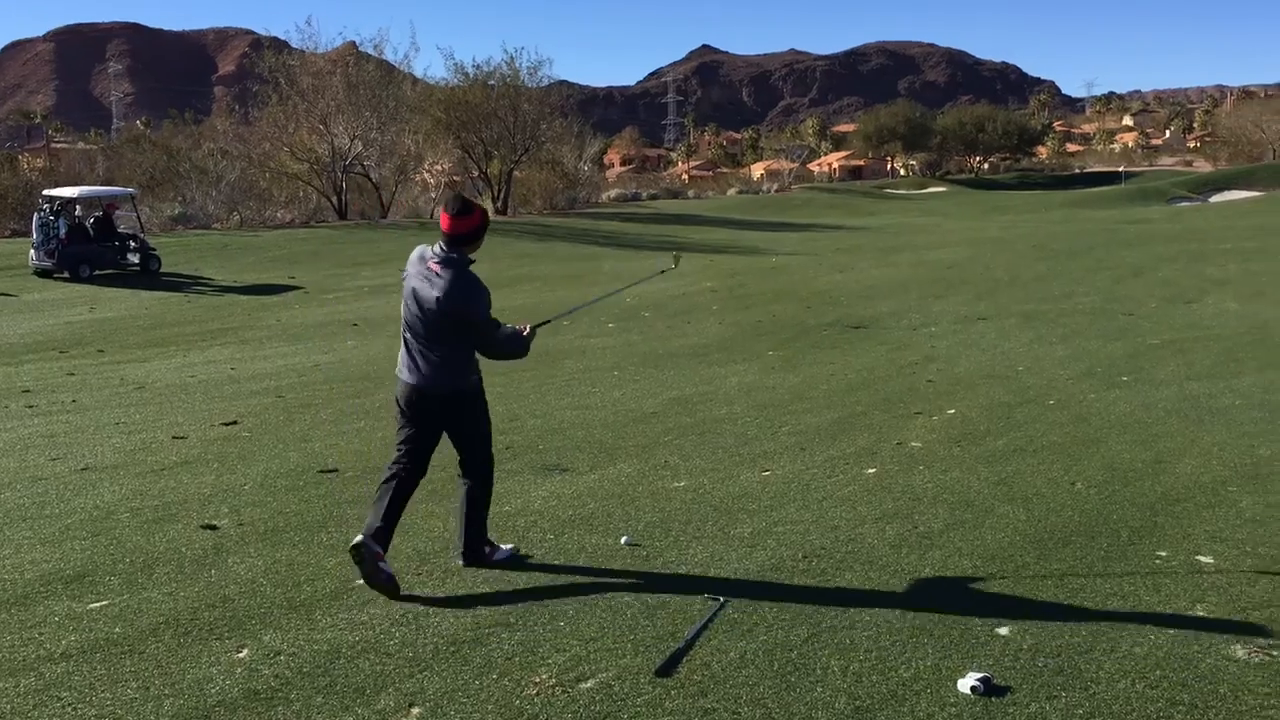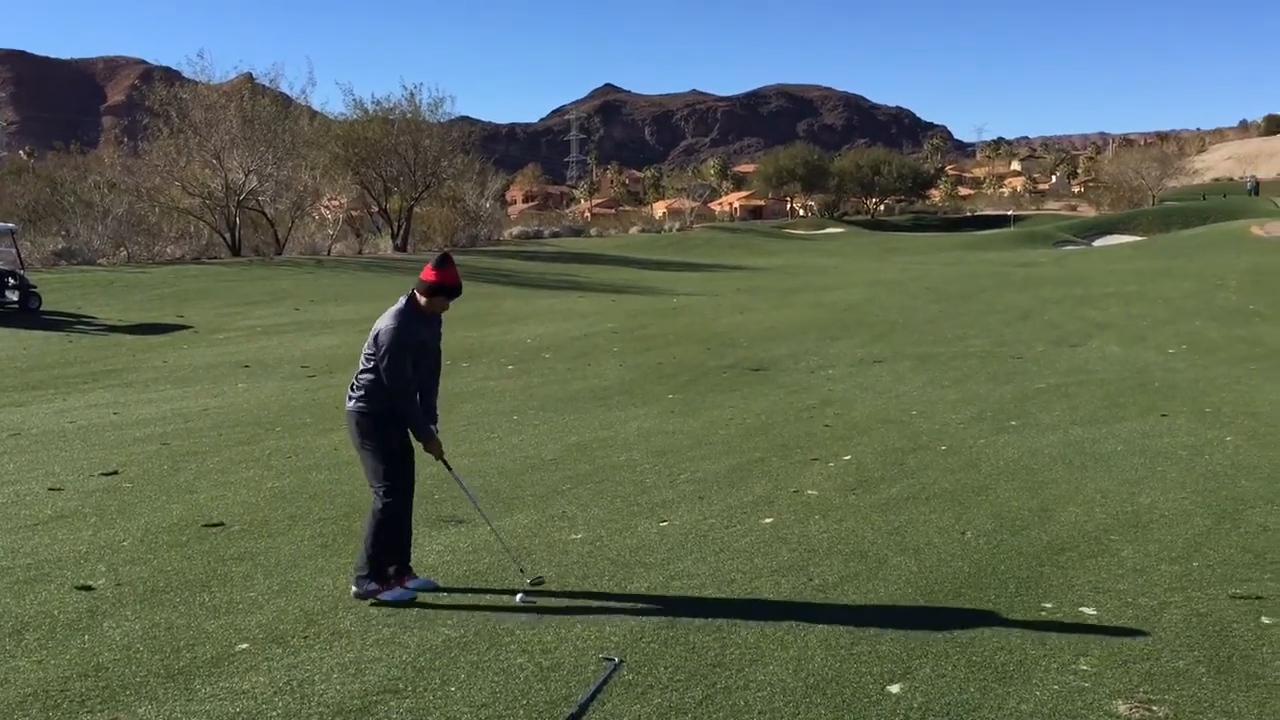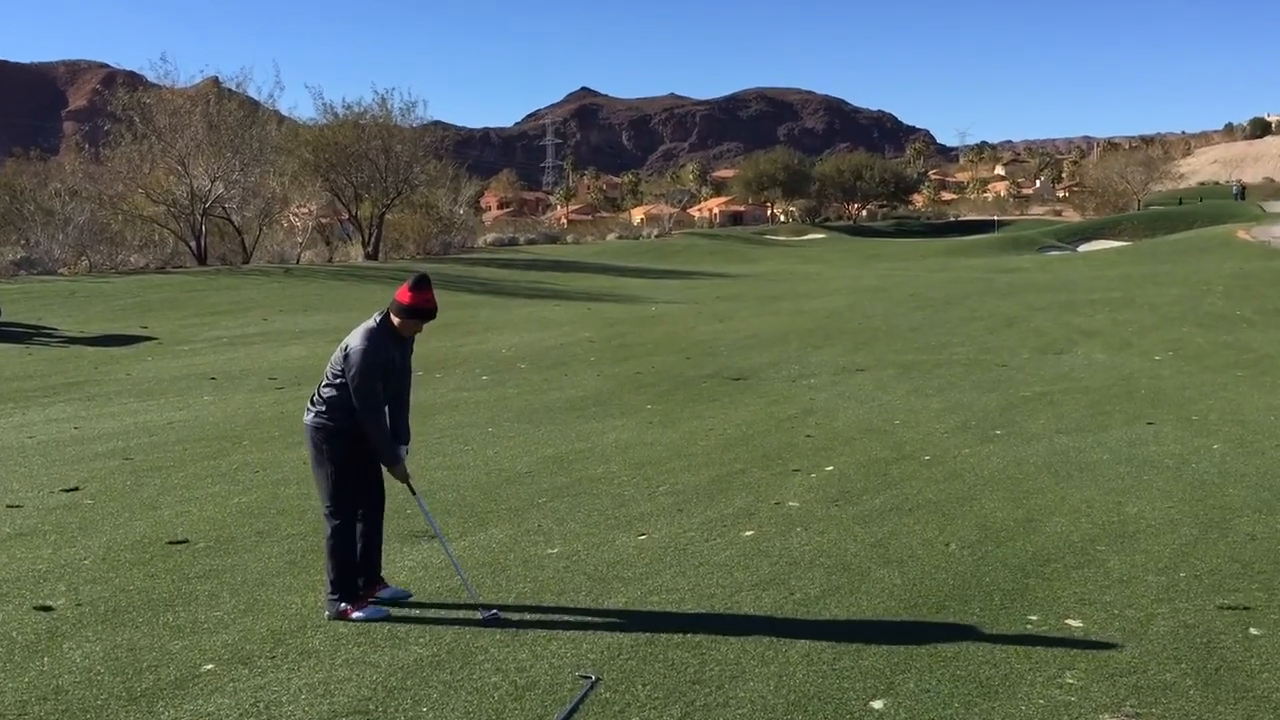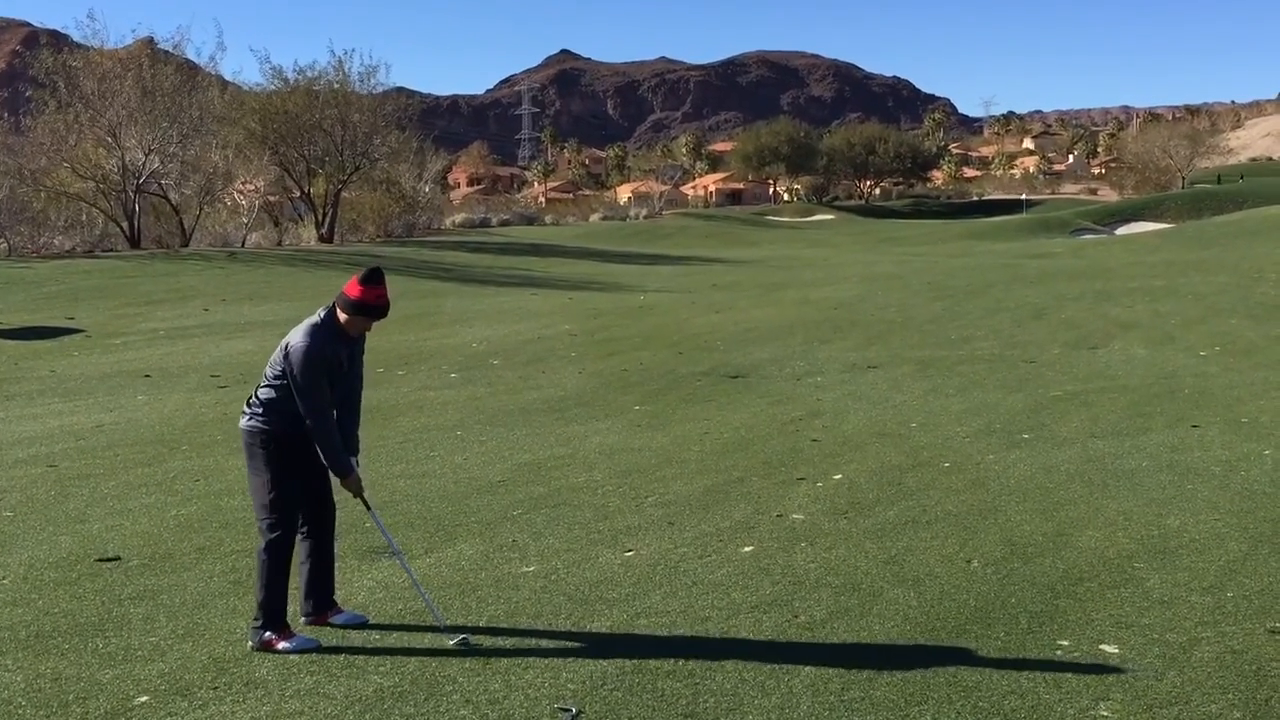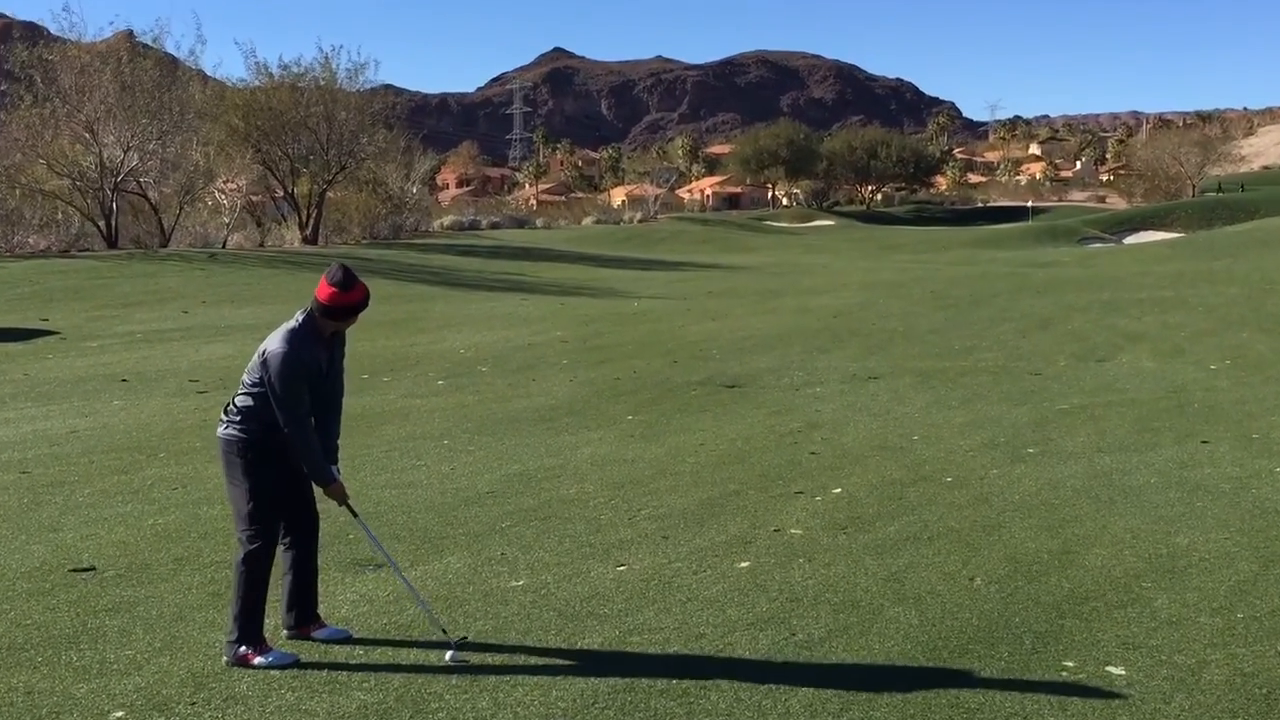
dt=1s
person 1, frame 1
left shoulder: (417, 258)
right shoulder: (468, 288)
right elbow: (488, 344)
left wrist: (509, 333)
right wrist: (521, 342)
left hip: (413, 384)
right hip: (456, 390)
left knee: (406, 465)
right knee: (476, 467)
left ankle: (373, 539)
right ankle: (476, 548)
person 1, frame 2
left shoulder: (431, 319)
right shoulder: (395, 328)
left elbow: (429, 376)
right elbow: (401, 390)
left wrist: (429, 426)
right wrist: (425, 435)
left hip: (393, 414)
right hip: (370, 414)
left knee: (403, 492)
right knee: (389, 494)
left ankle: (398, 570)
right ankle: (368, 578)
person 1, frame 3
left shoulder: (401, 338)
right shoulder: (366, 346)
left elbow: (399, 393)
right elbow: (371, 410)
left wrist: (400, 446)
right wrist: (392, 460)
left hip: (355, 428)
right hip: (330, 429)
left knee: (373, 503)
right knee: (343, 513)
left ankle: (369, 582)
right ankle: (341, 599)
person 1, frame 4
left shoulder: (351, 335)
right shoulder: (307, 344)
left elbow: (348, 398)
right elbow: (318, 415)
left wrist: (350, 457)
right wrist: (343, 470)
left hip: (299, 433)
right hip: (268, 434)
left knee: (320, 515)
right knee: (280, 528)
left ankle: (319, 606)
right ankle: (268, 628)
person 1, frame 5
left shoulder: (331, 337)
right shoulder: (285, 350)
left elbow: (329, 403)
right elbow: (297, 422)
left wrist: (330, 463)
right wrist: (326, 478)
left hip: (279, 441)
right hip: (248, 442)
left knee: (303, 525)
right knee: (260, 538)
left ankle: (301, 619)
right ankle: (243, 643)
